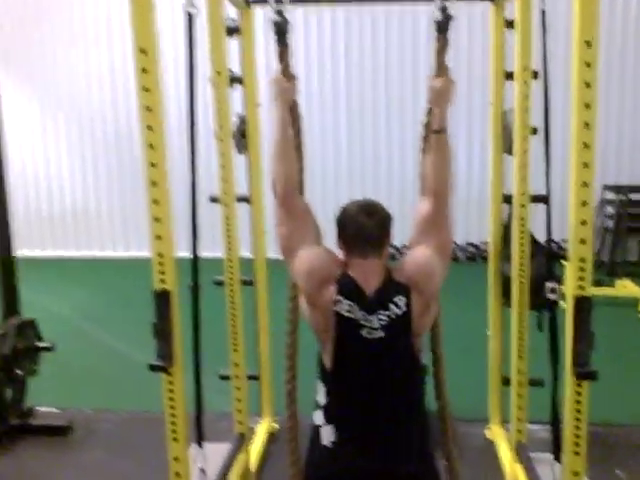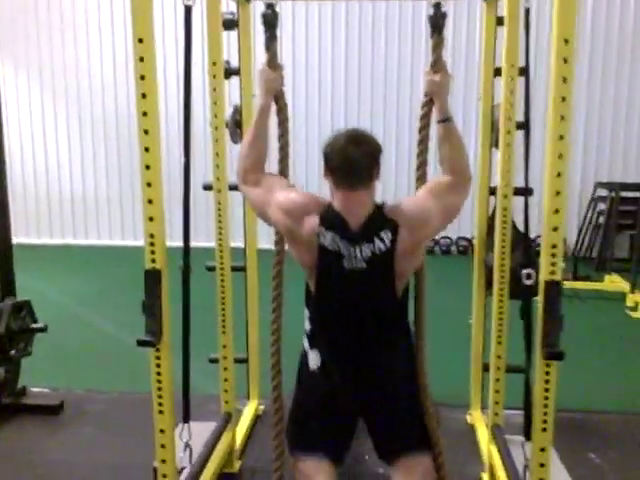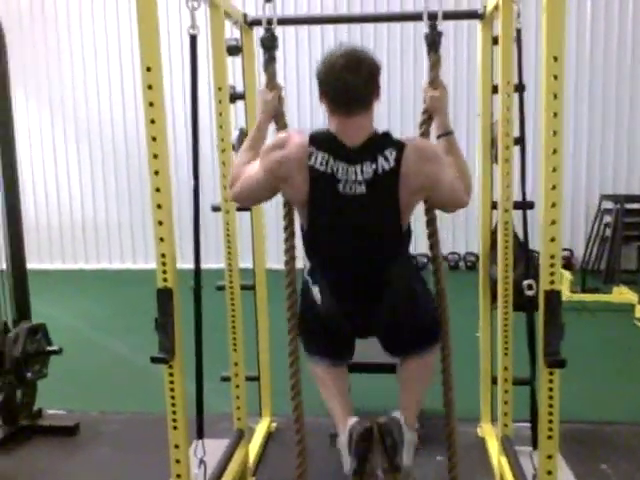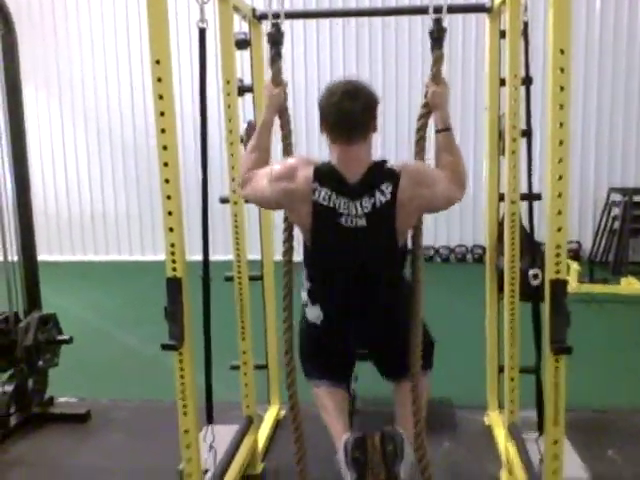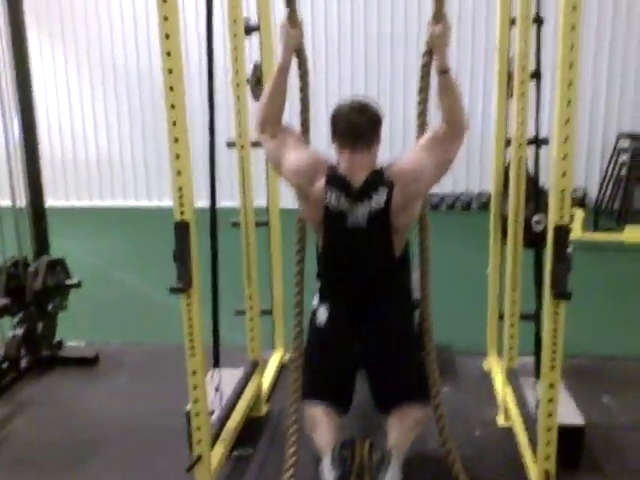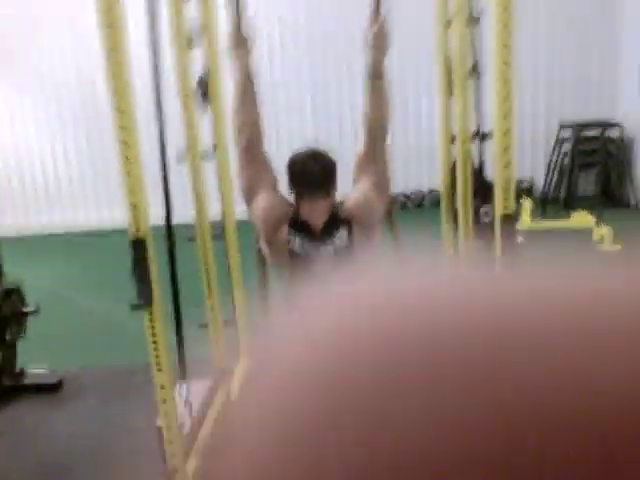
dt=0.4s
person 1, frame 1
left shoulder: (320, 288)
right shoulder: (417, 288)
left elbow: (286, 198)
right elbow: (436, 200)
left wrist: (283, 110)
right wrist: (439, 115)
left hip: (337, 442)
right hip: (403, 443)
person 1, frame 2
left shoulder: (304, 224)
right shoulder: (407, 227)
left elbow: (249, 177)
right elbow: (459, 180)
left wrist: (265, 100)
right wrist: (441, 106)
left hip: (325, 365)
right hip: (390, 366)
person 1, frame 3
left shoulder: (289, 153)
right shoulder: (417, 157)
left elbow: (237, 188)
right elbow: (461, 194)
left wrist: (262, 119)
right wrist: (443, 123)
left hip: (328, 299)
right hip: (396, 300)
left knee: (323, 352)
right knee: (423, 341)
left ankle: (346, 428)
right ankle: (404, 424)
person 1, frame 4
left shoulder: (296, 182)
right shoulder: (410, 182)
left elbow: (245, 182)
right elbow: (456, 187)
left wrist: (268, 116)
right wrist: (442, 118)
left hip: (327, 313)
right hip: (389, 313)
left knee: (324, 373)
right knee: (412, 367)
left ankle: (344, 442)
right ankle: (403, 441)
person 1, frame 5
left shoulder: (313, 185)
right shoulder: (404, 186)
left elbow: (267, 128)
right elbow: (454, 129)
left wrist: (286, 54)
right wrist: (441, 60)
left hip: (333, 319)
right hip: (390, 321)
left knee: (319, 401)
right knee: (411, 403)
person 1, frame 6
left shoulder: (275, 225)
right shoulder: (357, 220)
left elbow: (248, 143)
right elbow: (376, 140)
left wrist: (243, 67)
right wrist: (376, 65)
